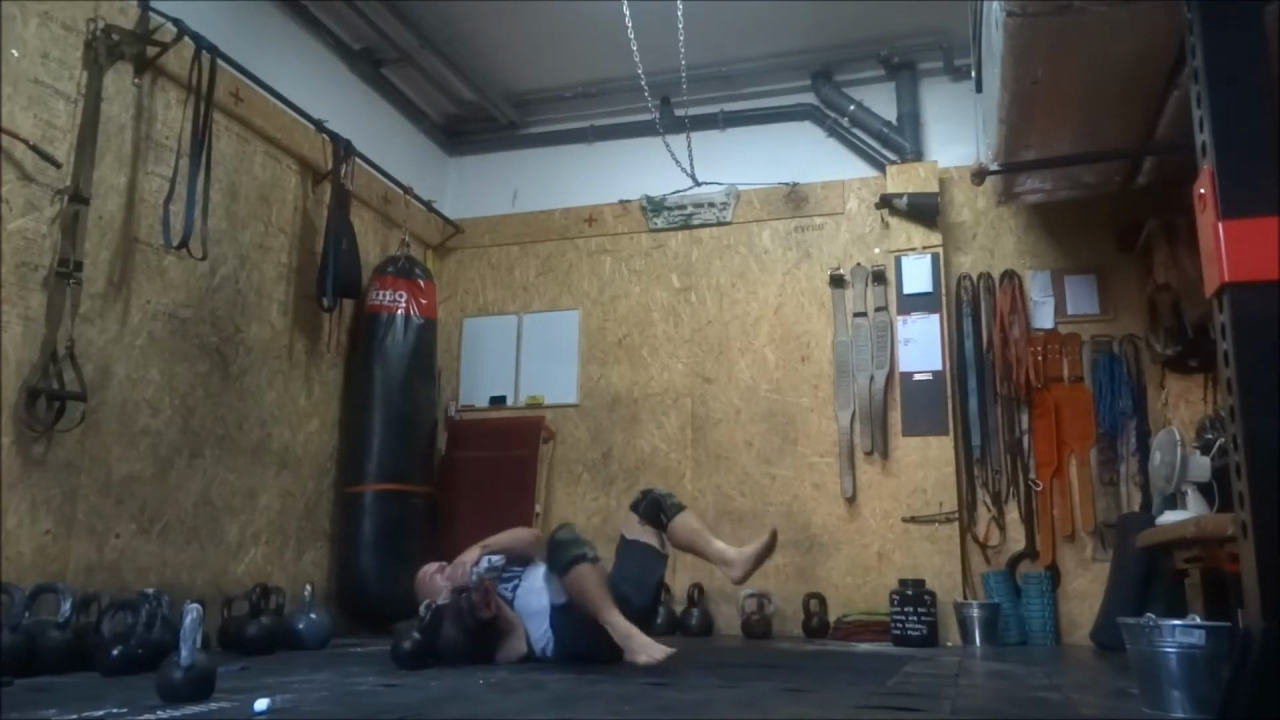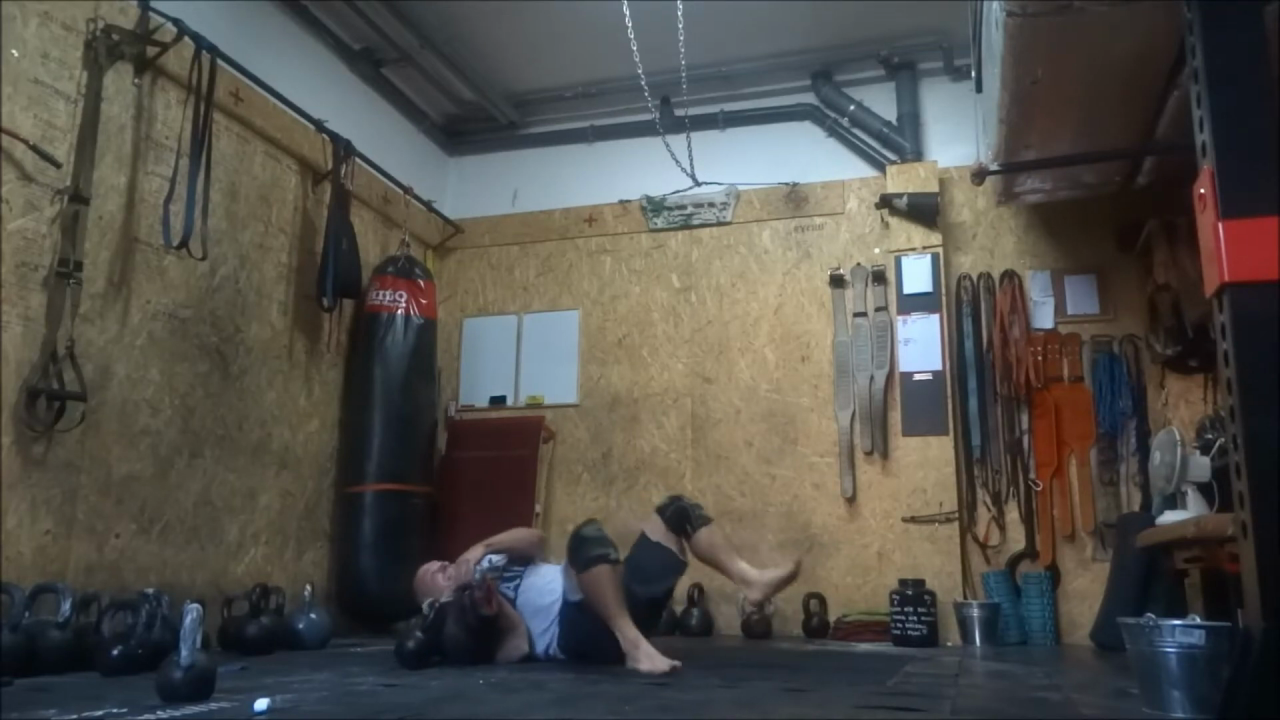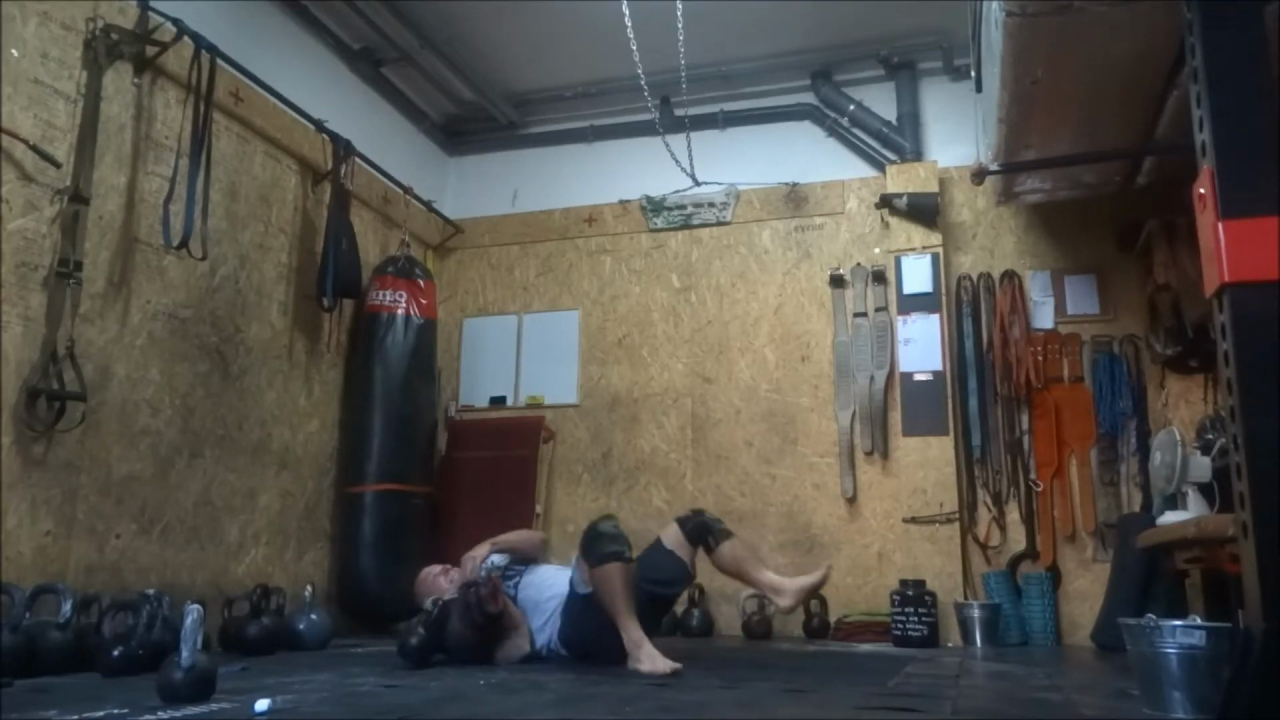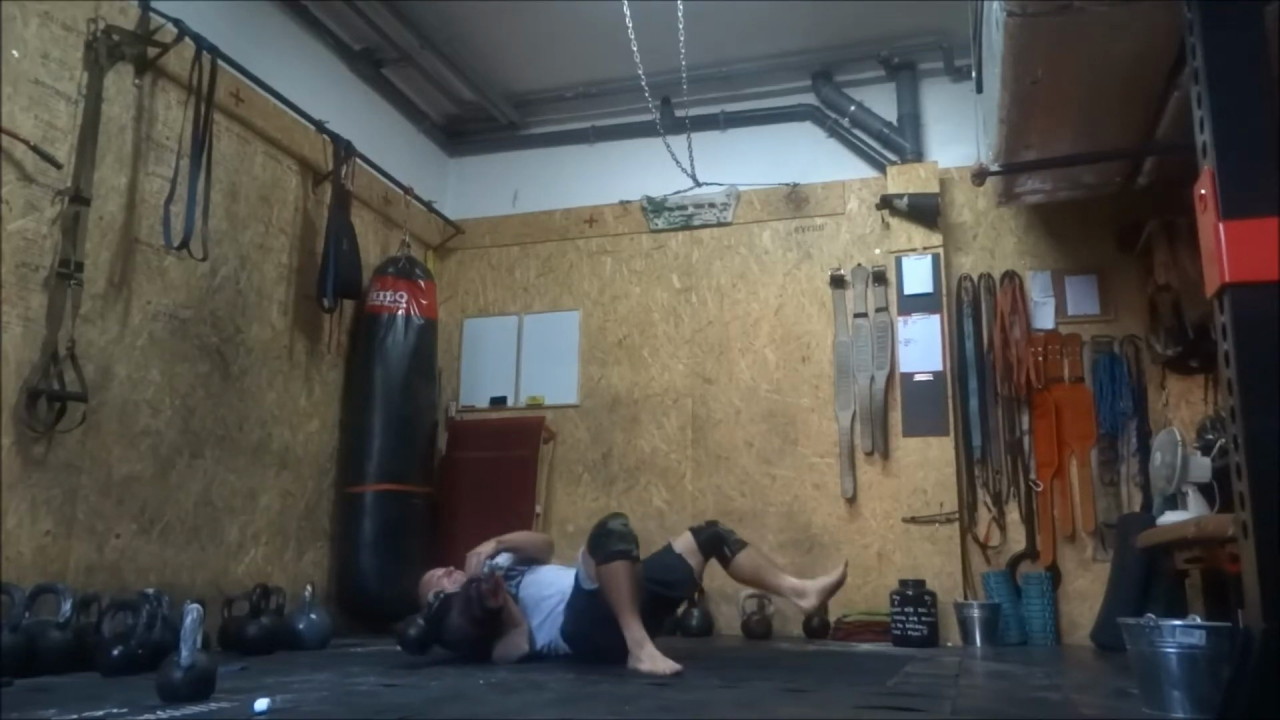
dt=0.1s
person 1, frame 1
left shoulder: (488, 563)
right shoulder: (458, 614)
left elbow: (532, 540)
right elbow: (516, 648)
left wrist: (479, 549)
right wrist: (483, 598)
left hip: (617, 601)
right hip: (584, 633)
left knee: (650, 504)
right knee: (565, 540)
left ankle: (731, 560)
right ankle: (627, 637)
person 1, frame 2
left shoulder: (487, 565)
left elbow: (534, 540)
right elbow: (516, 648)
left wrist: (480, 548)
left hip: (624, 603)
right hip: (589, 632)
left knee: (675, 511)
right knee: (588, 535)
left ankle: (751, 580)
right ankle: (636, 646)
person 1, frame 3
left shoulder: (491, 566)
left elbow: (538, 542)
right elbow: (518, 645)
left wrist: (488, 545)
left hip: (625, 604)
right hip: (587, 629)
left knee: (695, 524)
right knee: (603, 531)
left ankle: (780, 590)
right ankle: (637, 648)
person 1, frame 4
left shoulder: (495, 567)
left elbow: (543, 544)
right elbow: (516, 645)
left wrist: (494, 543)
right wrist: (494, 595)
left hip: (632, 604)
right hip: (590, 627)
left knee: (709, 535)
right knee: (611, 529)
left ankle: (799, 591)
right ankle: (641, 649)
